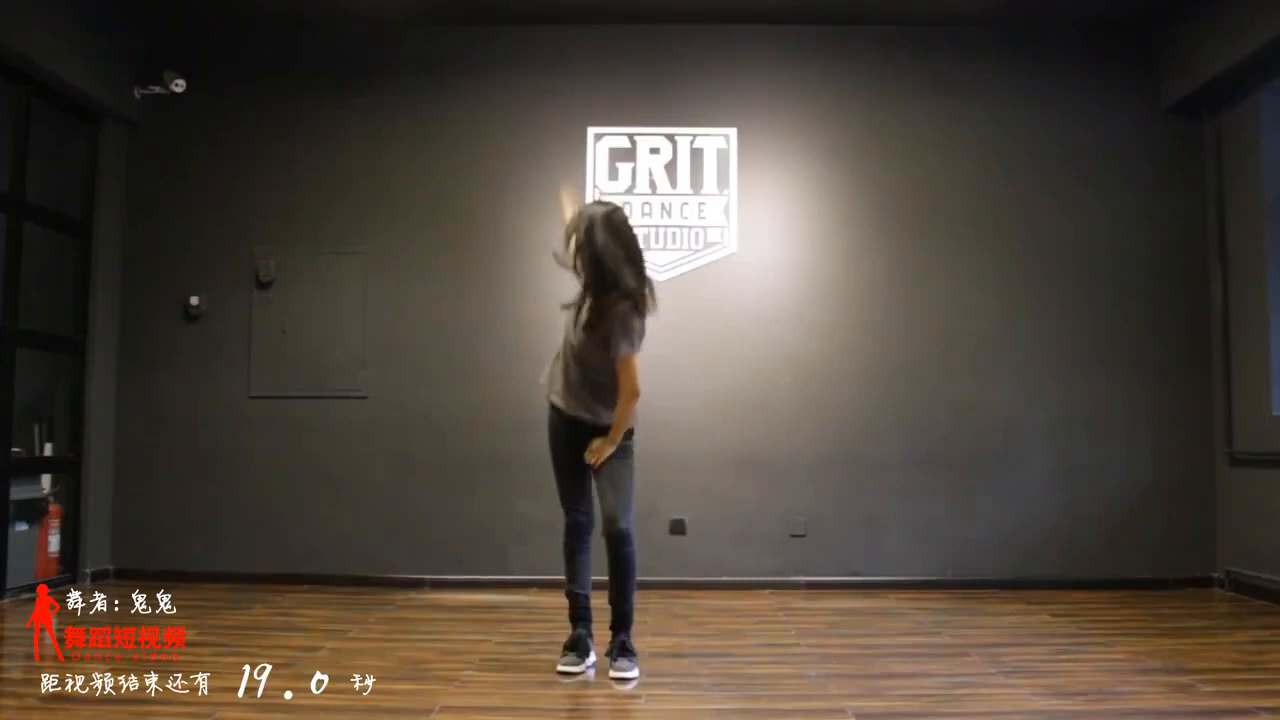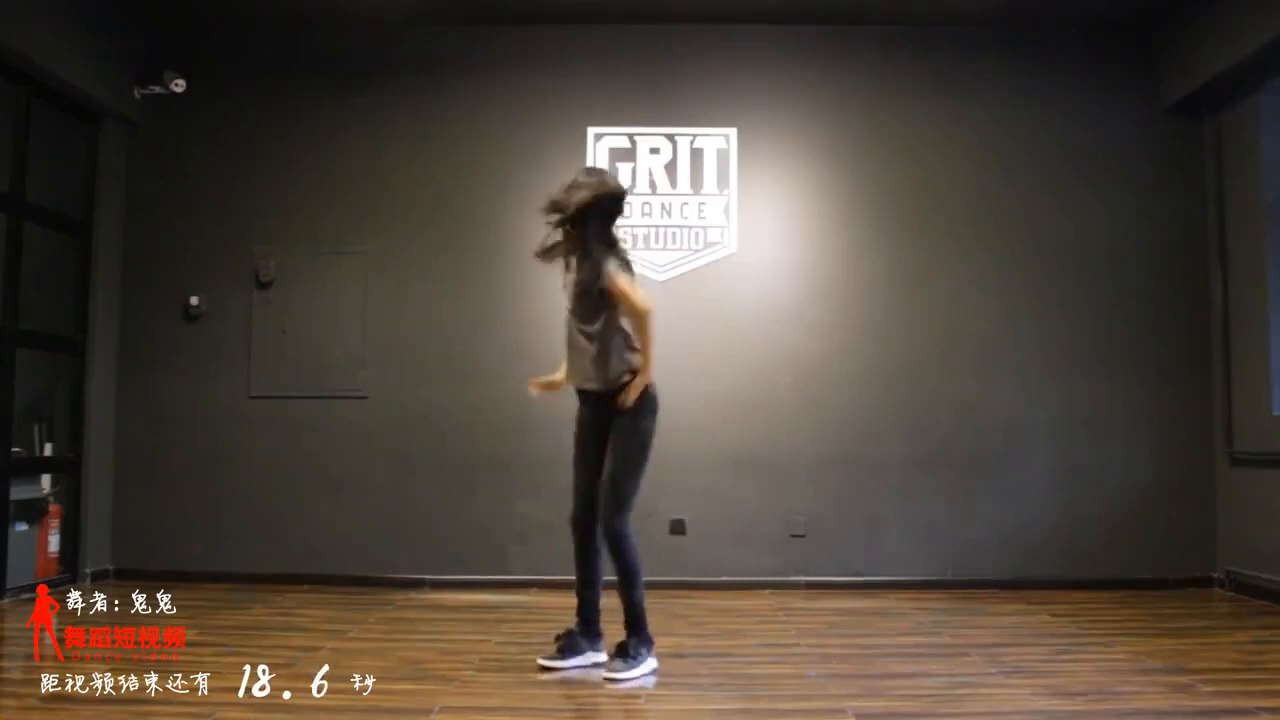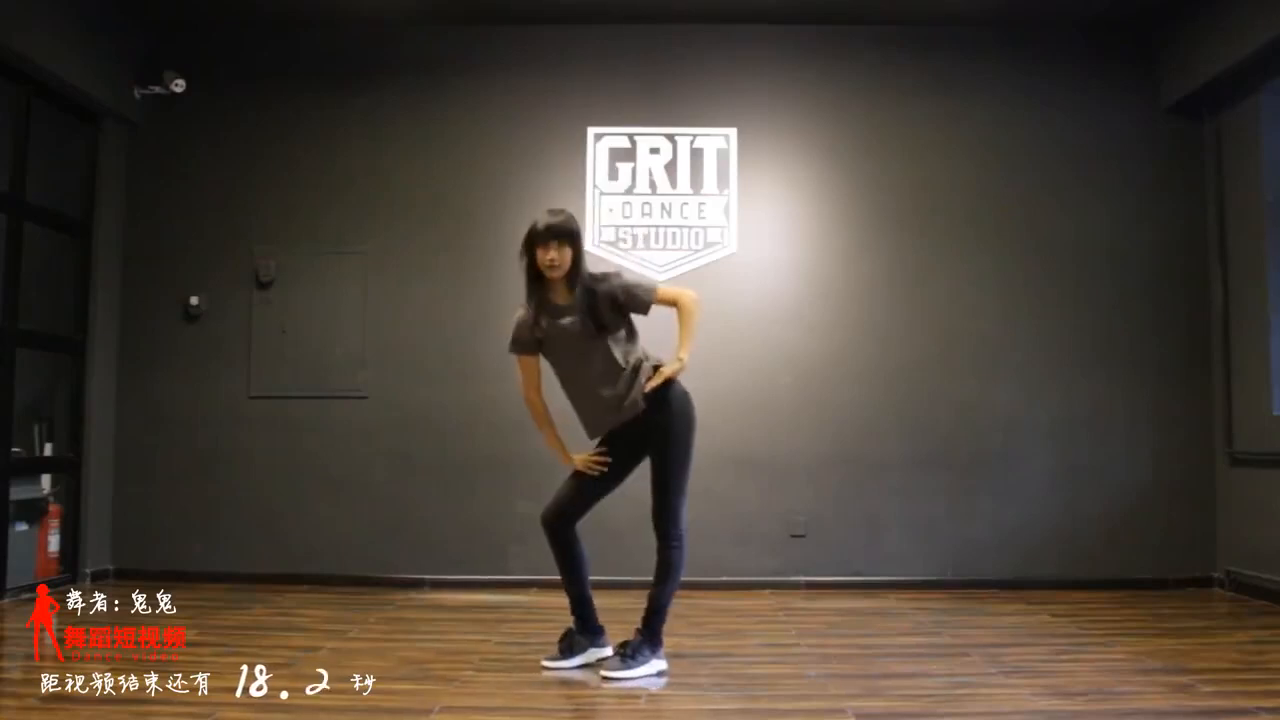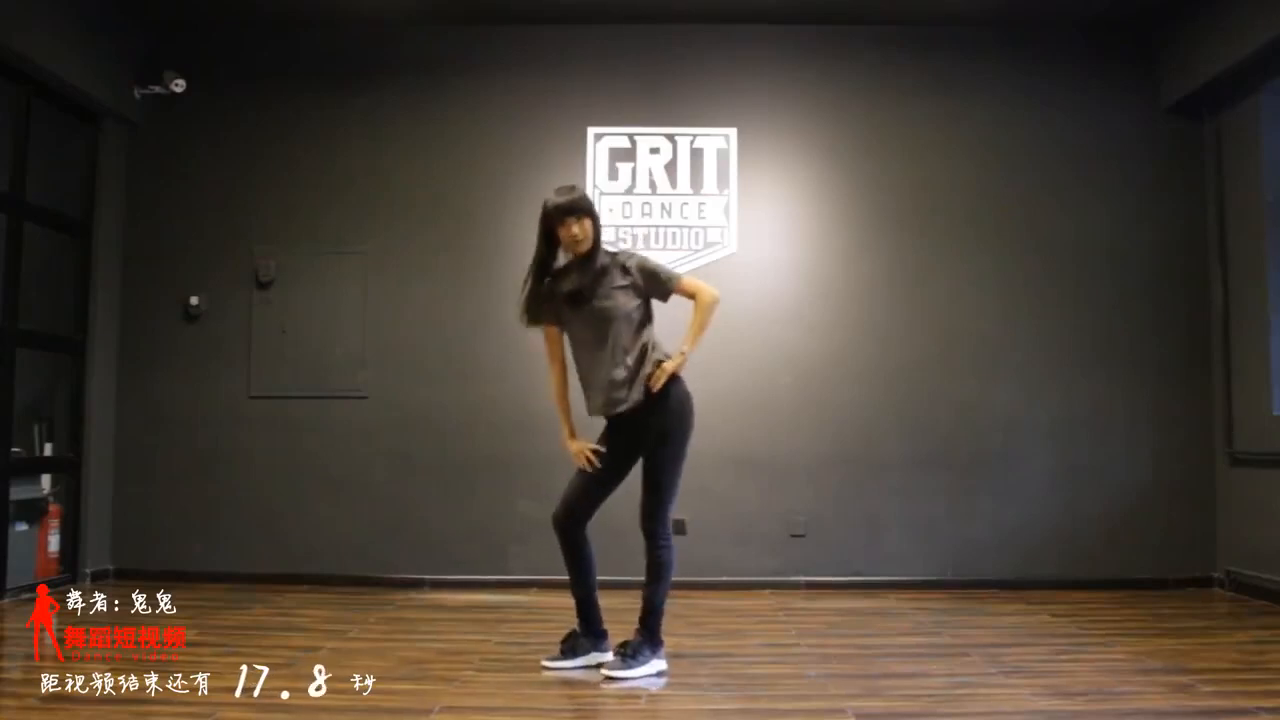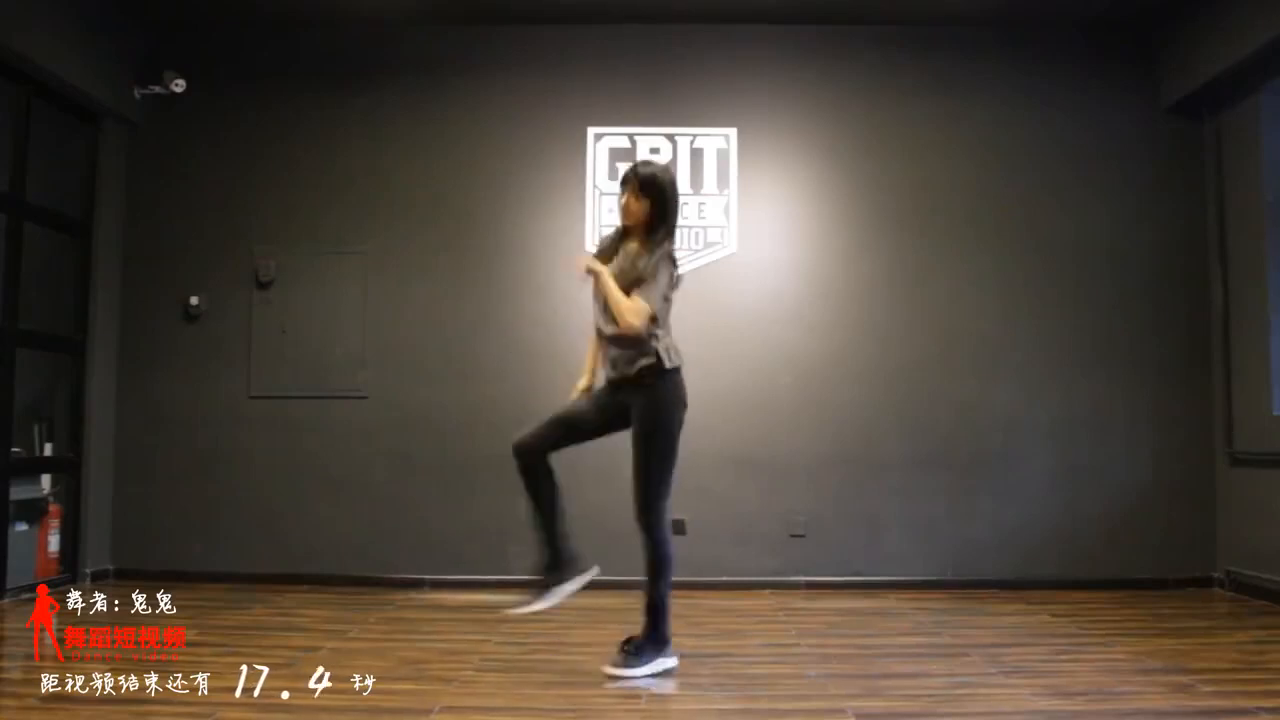
dt=0.4s
person 1, frame 1
left shoulder: (617, 310)
right shoulder: (599, 289)
left elbow: (631, 392)
right elbow: (577, 236)
left wrist: (611, 440)
right wrist: (568, 201)
left hip: (605, 431)
right hip: (565, 422)
left knee: (618, 530)
right knee: (577, 523)
left ankle: (622, 643)
right ankle: (581, 639)
person 1, frame 2
left shoulder: (596, 256)
right shoulder: (587, 256)
left elbow: (640, 307)
left wrist: (644, 372)
right wrist: (566, 373)
left hip: (626, 404)
right hip: (594, 403)
left knee: (612, 521)
right knee: (584, 520)
left ankle: (640, 644)
right ankle: (586, 635)
person 1, frame 3
left shoulder: (607, 289)
right shoulder: (530, 322)
left elbow: (685, 298)
right elbow: (533, 396)
left wrist: (680, 360)
right wrist: (566, 455)
left hip: (663, 410)
right hip: (618, 432)
left knee: (668, 529)
right knee: (557, 519)
left ankle: (649, 644)
right ankle: (589, 634)
person 1, frame 4
left shoulder: (630, 268)
right shoulder: (553, 290)
left elbow: (708, 295)
right elbow: (556, 367)
left wrist: (681, 355)
right wrist: (572, 433)
left hip: (662, 406)
right hip: (619, 419)
left knee: (655, 526)
right knee: (569, 519)
left ankle: (649, 646)
right ankle: (590, 635)
person 1, frame 5
left shoulder: (657, 256)
right shoulder: (613, 245)
left elbow: (632, 321)
left wrist: (604, 273)
right wrist: (586, 376)
left hip: (658, 386)
right hip: (621, 387)
left knee: (649, 514)
right knee: (528, 449)
left ankle: (656, 641)
right ankle: (561, 564)
